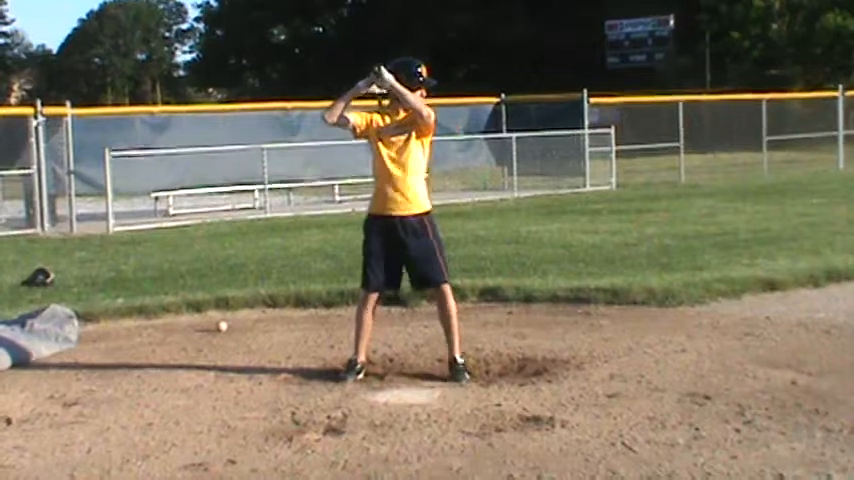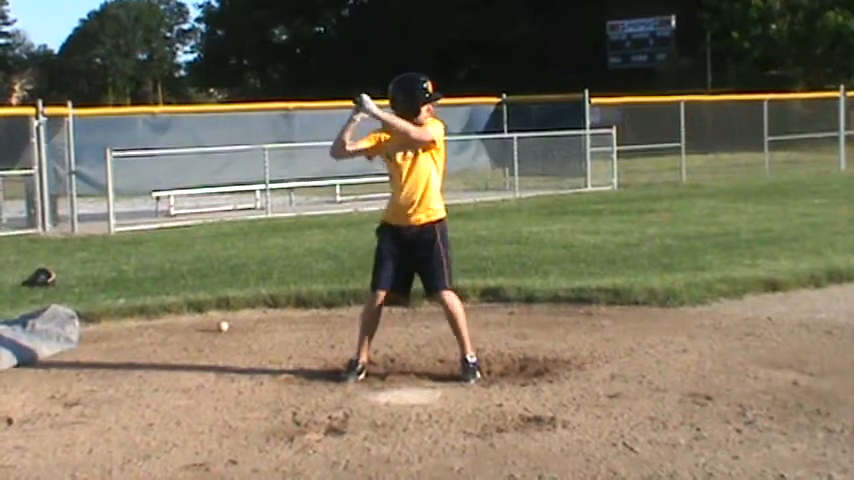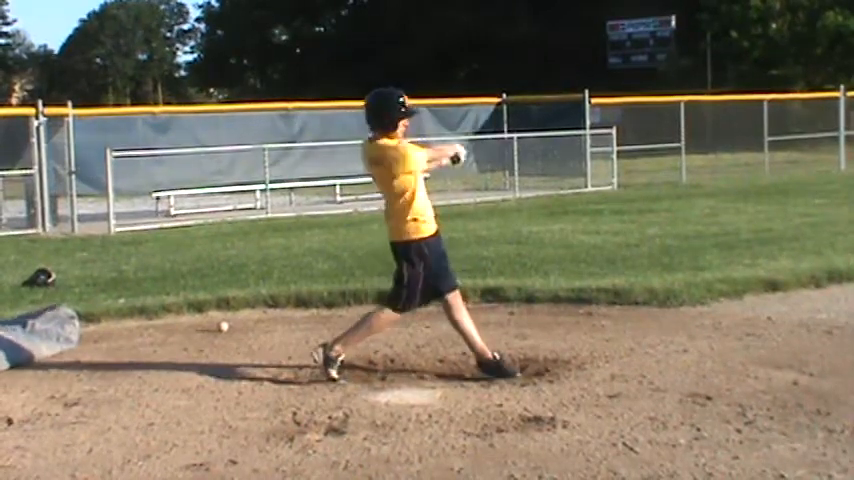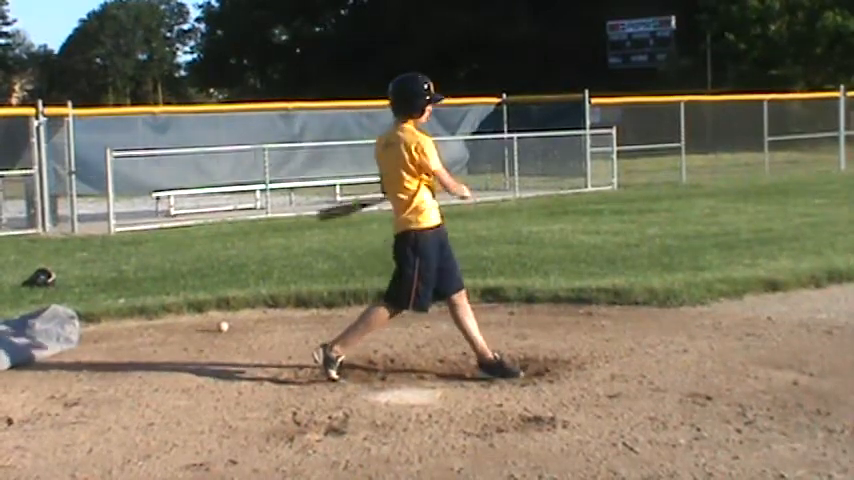
dt=0.7s
person 1, frame 1
left shoulder: (423, 119)
right shoulder: (373, 119)
left elbow: (425, 114)
right elbow: (330, 117)
left wrist: (392, 82)
right wrist: (359, 88)
left hip: (416, 217)
right hip: (381, 218)
left knee: (441, 288)
right knee: (370, 293)
left ankle: (456, 359)
right ankle: (358, 360)
person 1, frame 2
left shoulder: (435, 127)
right shoulder: (383, 137)
left elbow: (413, 134)
right elbow: (338, 151)
left wrist: (375, 112)
right wrist: (355, 116)
left hip: (430, 224)
right hip: (394, 226)
left knee: (443, 292)
right knee: (378, 295)
left ankle: (469, 357)
right ankle: (360, 360)
person 1, frame 3
left shoulder: (371, 148)
right shoulder: (403, 152)
right elbow: (435, 155)
left wrist: (447, 152)
right wrist: (454, 150)
left hip: (420, 236)
right hip: (418, 238)
left knee: (451, 295)
right knee: (398, 306)
left ankle: (485, 357)
right ankle: (334, 350)
person 1, frame 4
left shoulder: (384, 142)
right shoulder: (419, 140)
left elbow: (386, 187)
right elbow: (447, 184)
right wrist: (467, 192)
left hip: (428, 230)
right hip: (420, 231)
left knee: (456, 294)
right knee: (395, 302)
left ankle: (486, 358)
right ankle: (334, 350)
